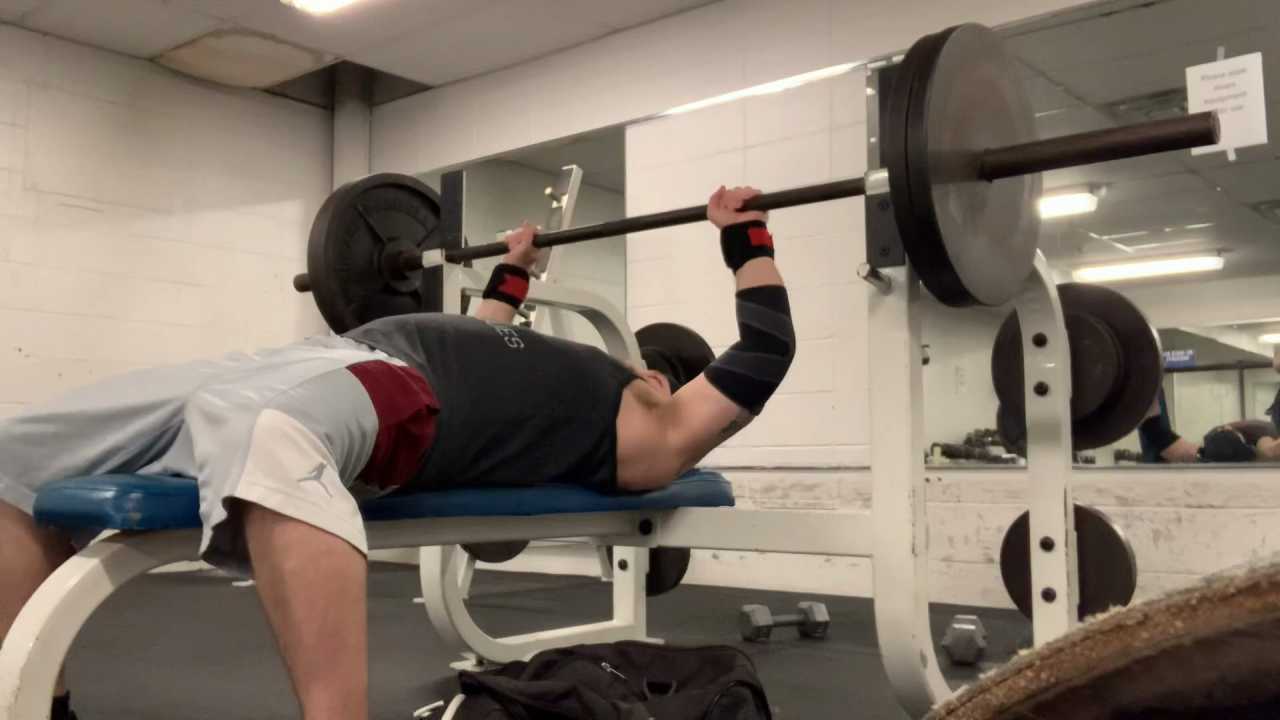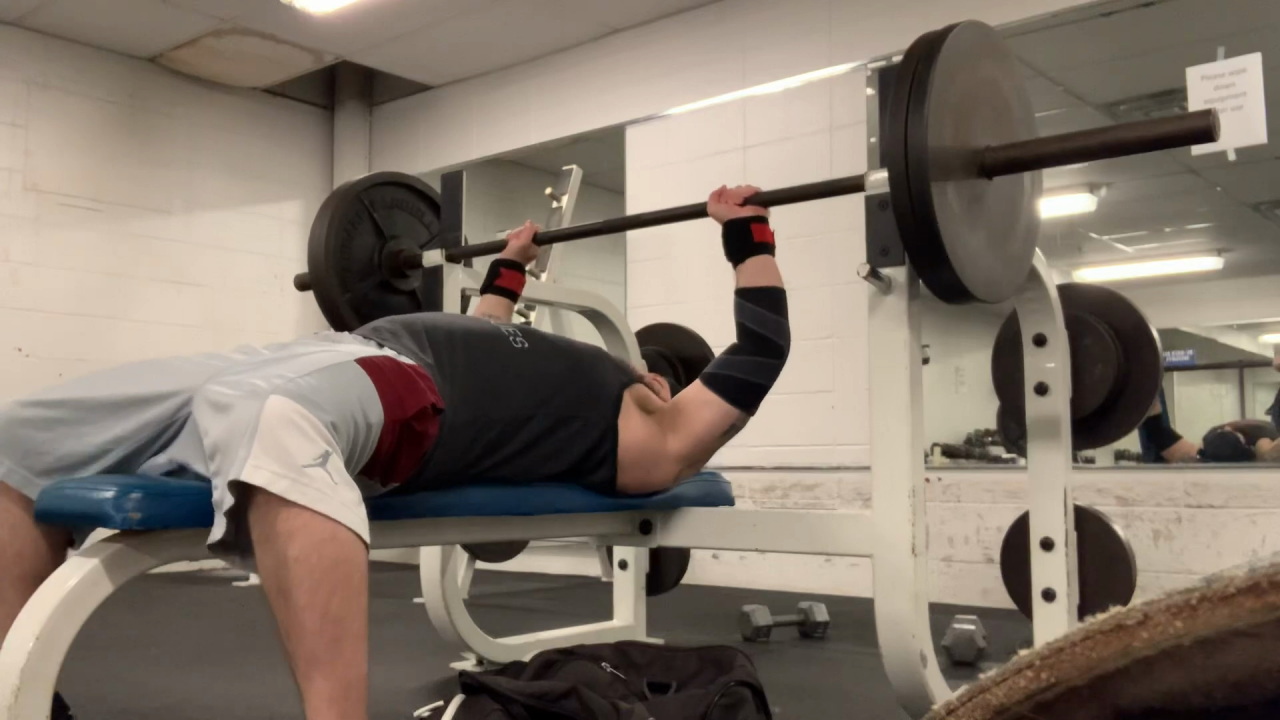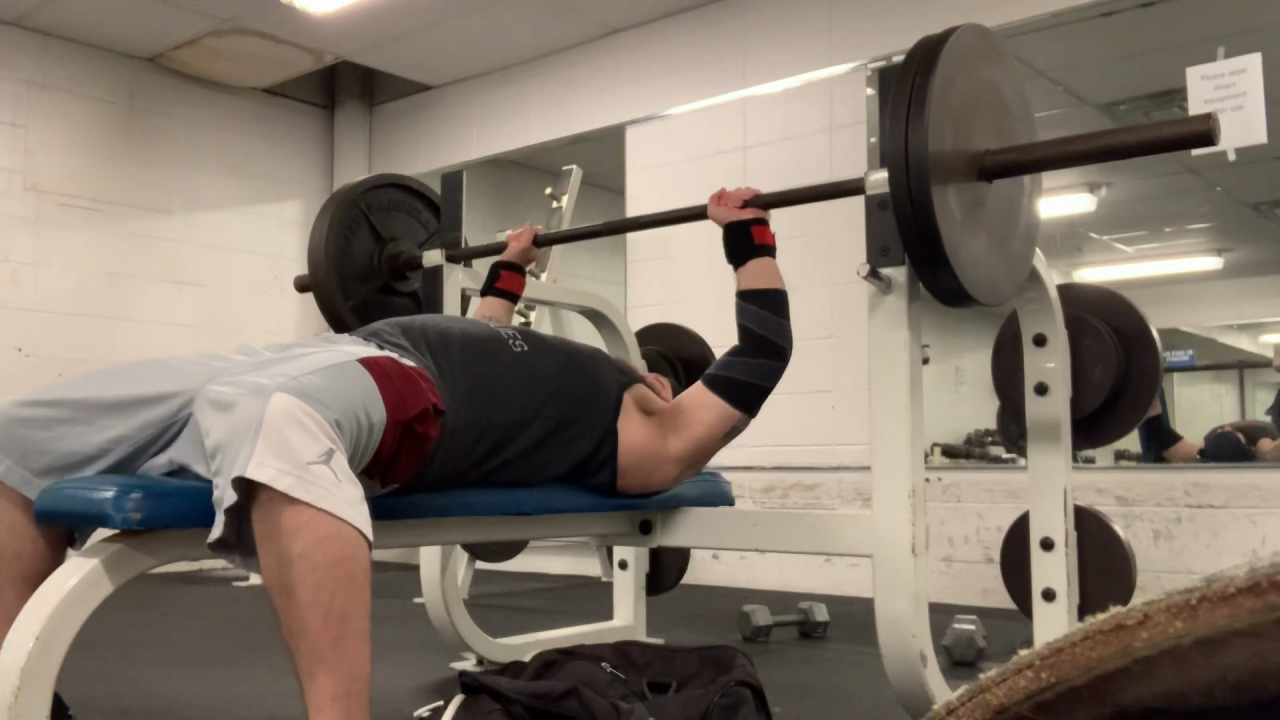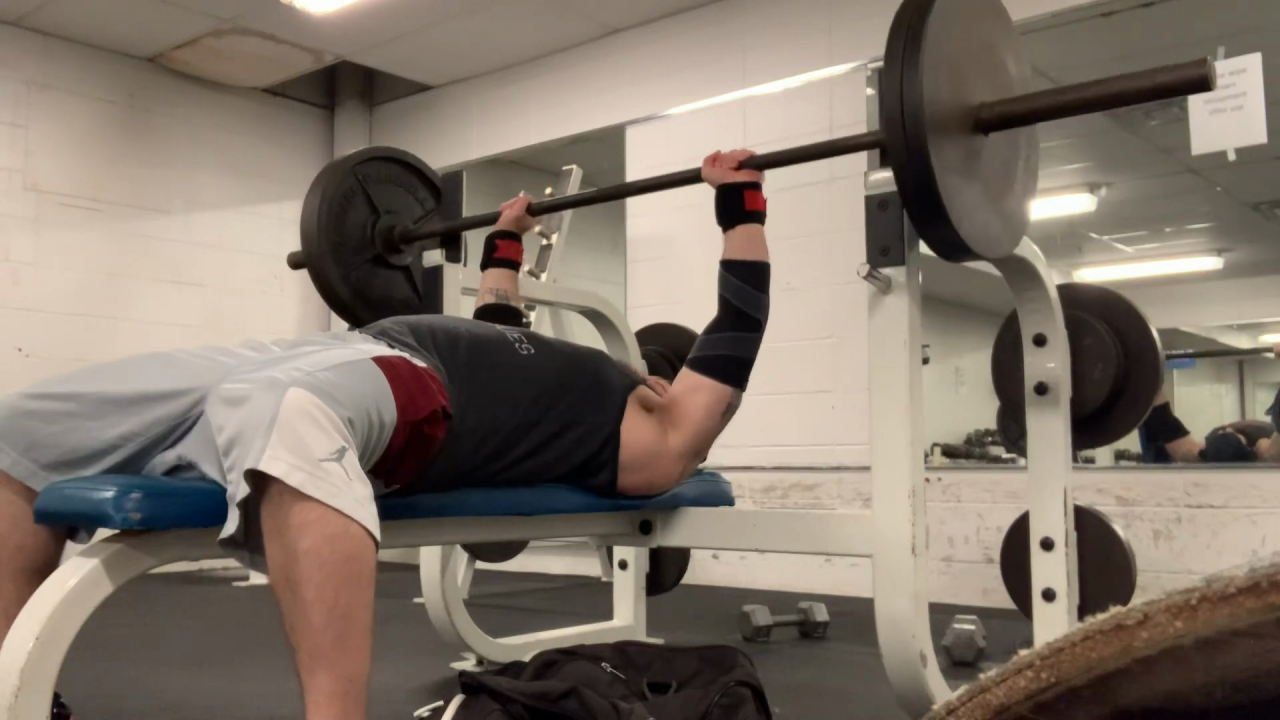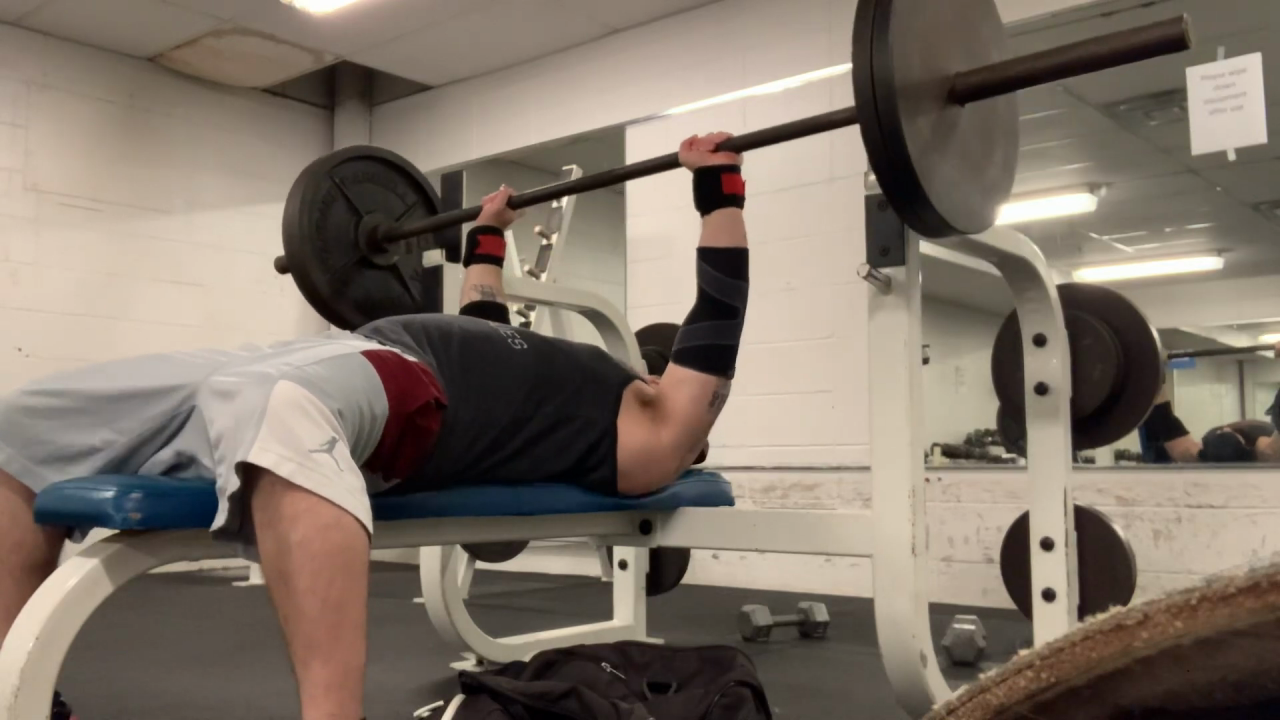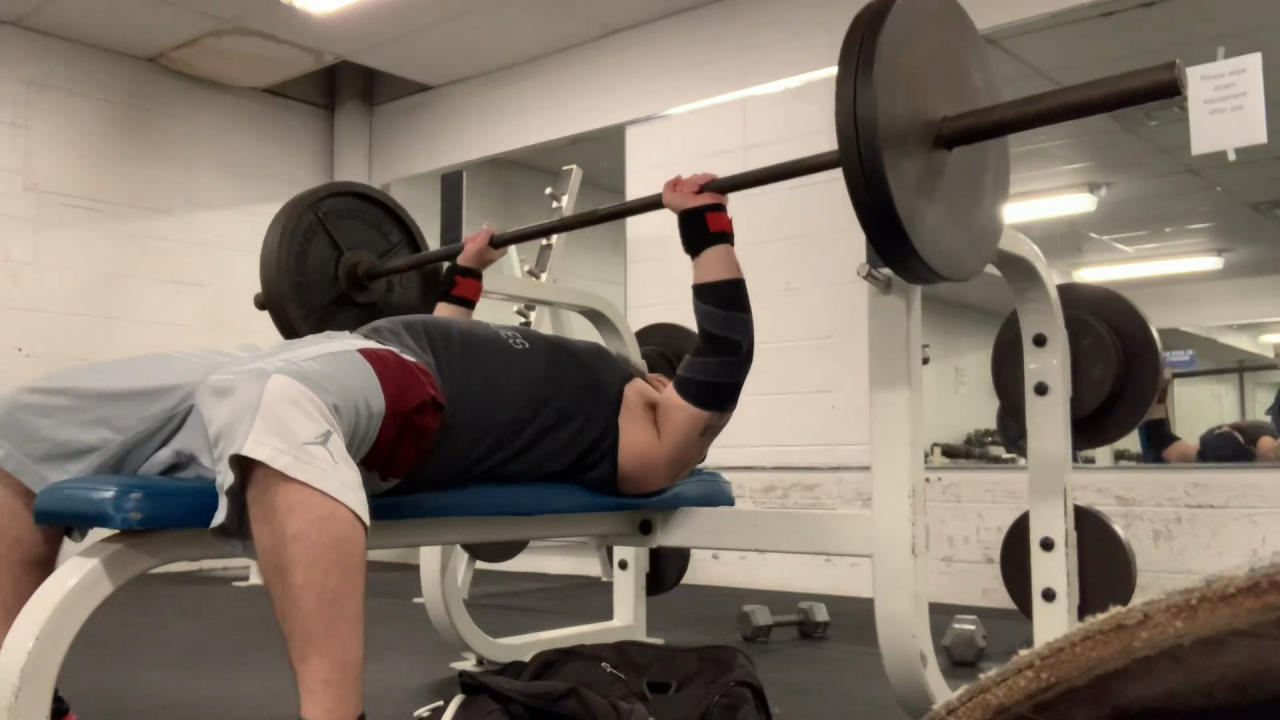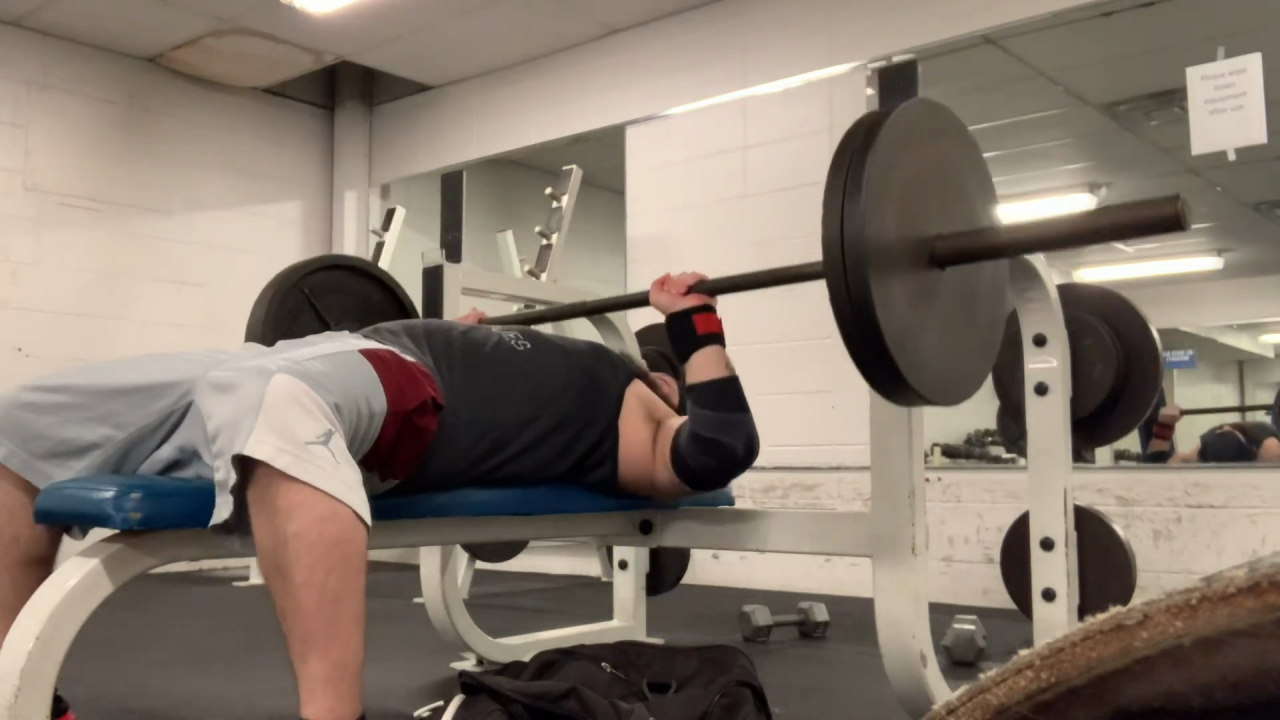
dt=0.7s
person 1, frame 1
left shoulder: (653, 437)
right shoulder: (583, 388)
left elbow: (764, 354)
right elbow: (483, 357)
left wrist: (746, 234)
right wrist: (512, 272)
left knee: (264, 441)
person 1, frame 2
left shoulder: (655, 445)
right shoulder: (575, 390)
left elbow: (760, 353)
right elbow: (481, 347)
left wrist: (748, 235)
right wrist: (509, 266)
left knee: (267, 427)
person 1, frame 3
left shoulder: (655, 443)
right shoulder: (584, 393)
left elbow: (762, 356)
right elbow: (482, 355)
left wrist: (748, 237)
right wrist: (507, 271)
left knee: (272, 428)
person 1, frame 4
left shoulder: (656, 443)
right shoulder: (568, 386)
left elbow: (737, 333)
right elbow: (494, 332)
left wrist: (740, 206)
right wrist: (505, 240)
left knee: (282, 422)
person 1, frame 5
left shoulder: (649, 440)
right shoulder: (558, 388)
left elbow: (718, 320)
right elbow: (481, 330)
left wrist: (718, 188)
right wrist: (486, 236)
left knee: (275, 418)
person 1, frame 6
left shoulder: (648, 442)
right shoulder: (568, 386)
left elbow: (727, 360)
left wrist: (704, 225)
right wrist: (465, 273)
left knee: (272, 413)
person 1, frame 7
left shoulder: (650, 437)
right shoulder: (588, 384)
left elbow: (722, 448)
left wrist: (695, 323)
right wrist: (456, 337)
left knee: (273, 411)
